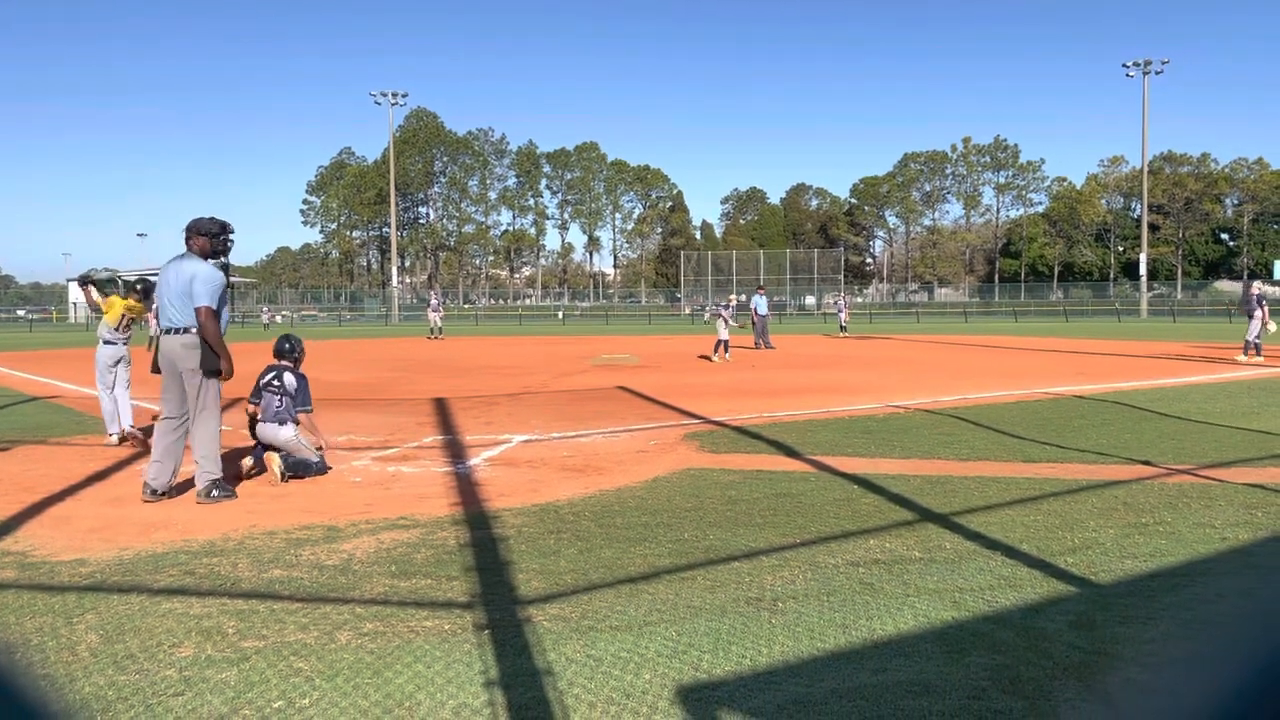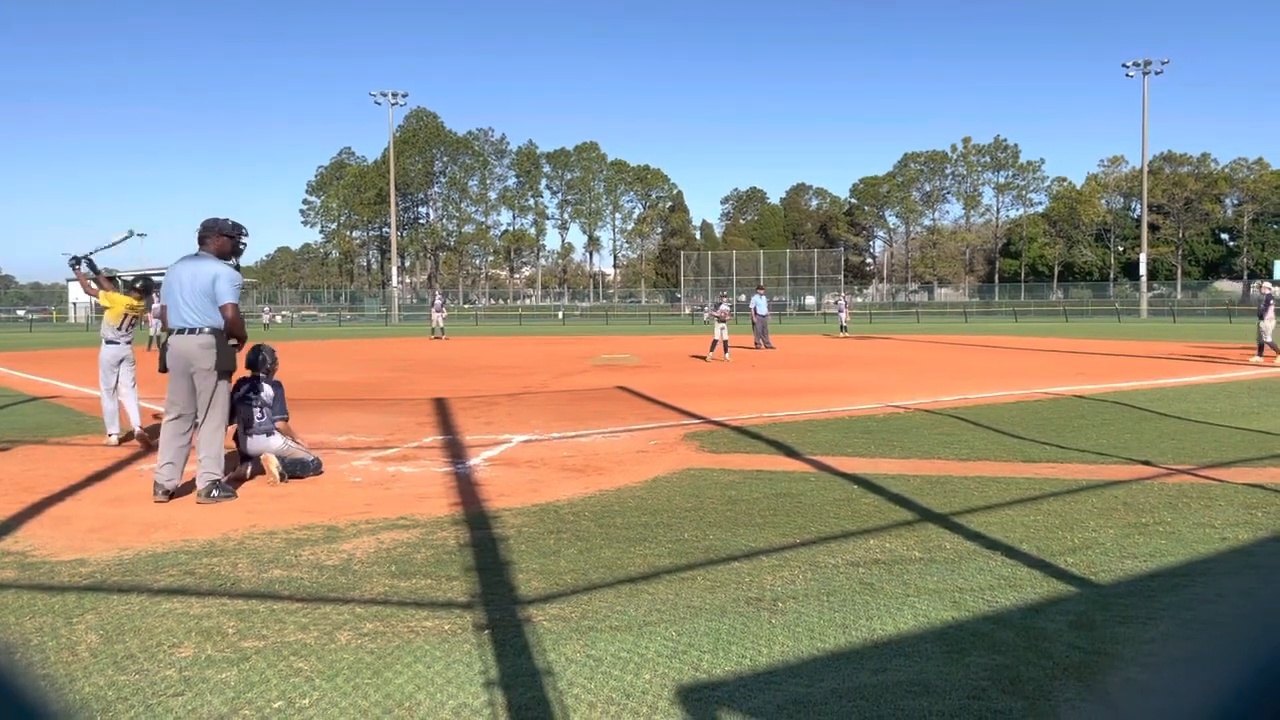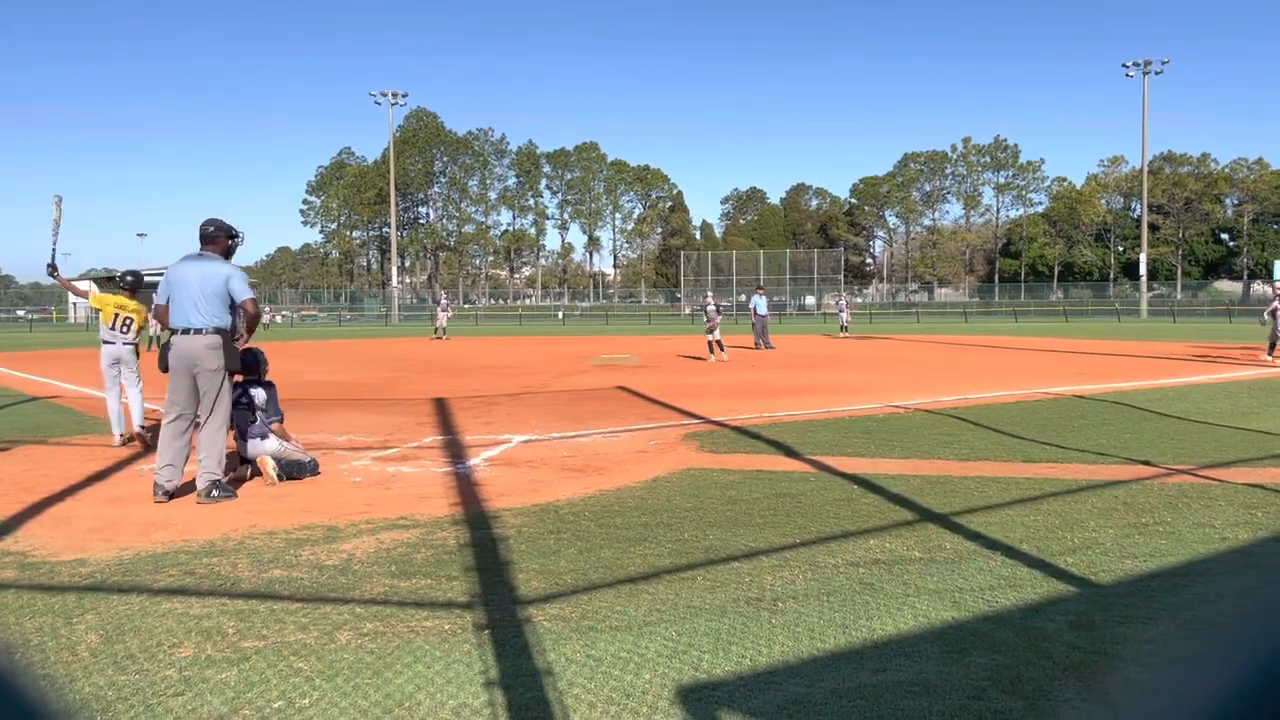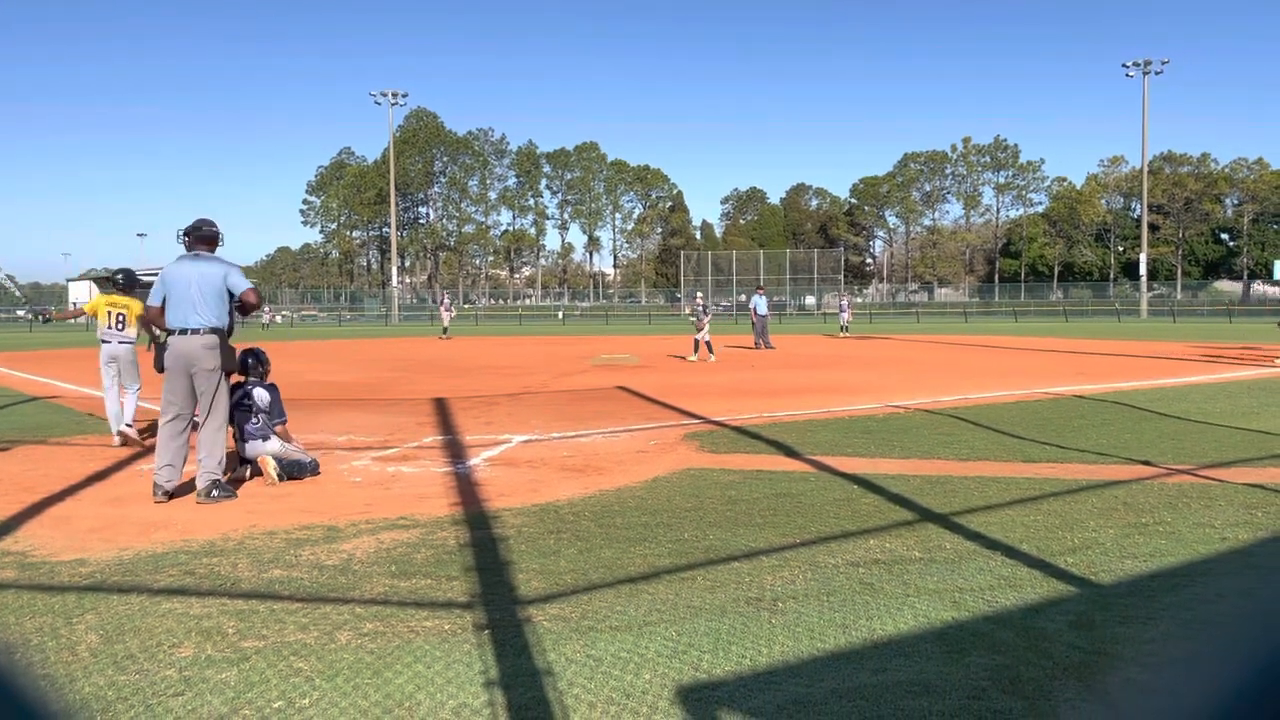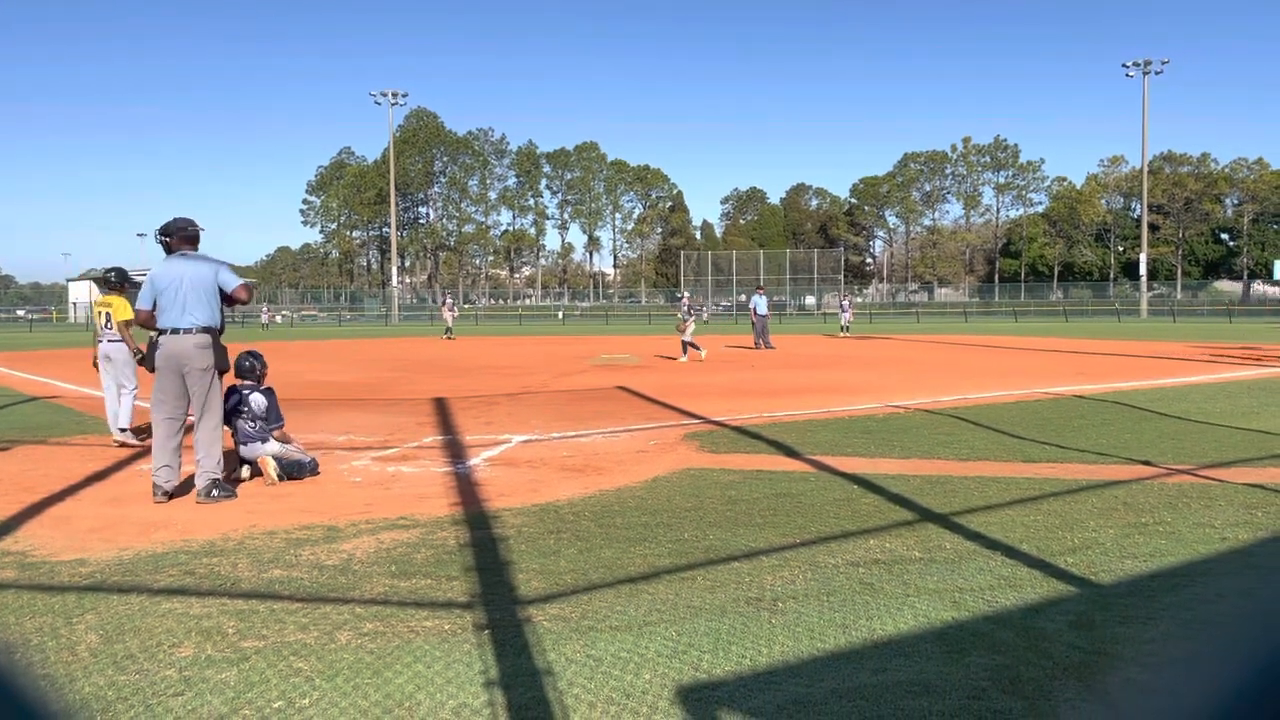
dt=0.3s
person 1, frame 1
left shoulder: (169, 268)
right shoulder: (207, 272)
left elbow: (163, 312)
right elbow: (205, 318)
right wrist: (224, 356)
left hip: (168, 344)
right hip: (194, 346)
left knee: (172, 415)
right knee: (205, 416)
left ankle: (156, 483)
right ankle: (209, 484)
person 1, frame 2
left shoulder: (175, 268)
right shoulder: (224, 271)
left elbow: (165, 314)
right elbow: (231, 314)
right wrist: (241, 339)
left hip: (176, 344)
right hip: (208, 345)
left knee: (176, 415)
right knee: (212, 416)
left ankle: (164, 482)
right ankle: (209, 484)
person 1, frame 3
left shoulder: (176, 268)
right shoulder: (229, 271)
left elbow: (159, 311)
right elbow: (251, 309)
right wrist: (247, 333)
left hip: (179, 345)
right hip: (213, 346)
left knee: (176, 415)
right knee: (214, 417)
left ankle: (164, 482)
right ankle: (209, 484)
person 1, frame 4
left shoulder: (170, 269)
right shoulder: (225, 268)
left elbow: (152, 313)
right elbow: (253, 299)
right wrist: (241, 309)
left hip: (175, 346)
right hip: (209, 345)
left knee: (173, 416)
right knee: (213, 416)
left ankle: (163, 483)
right ankle: (210, 484)
person 1, frame 5
left shoulder: (158, 271)
right shoulder: (215, 267)
left elbow: (142, 317)
right elbow: (244, 295)
right wrist: (222, 298)
left hip: (166, 346)
right hip: (201, 345)
left knee: (166, 416)
right knee: (208, 416)
left ankle: (162, 483)
right ankle: (209, 483)
